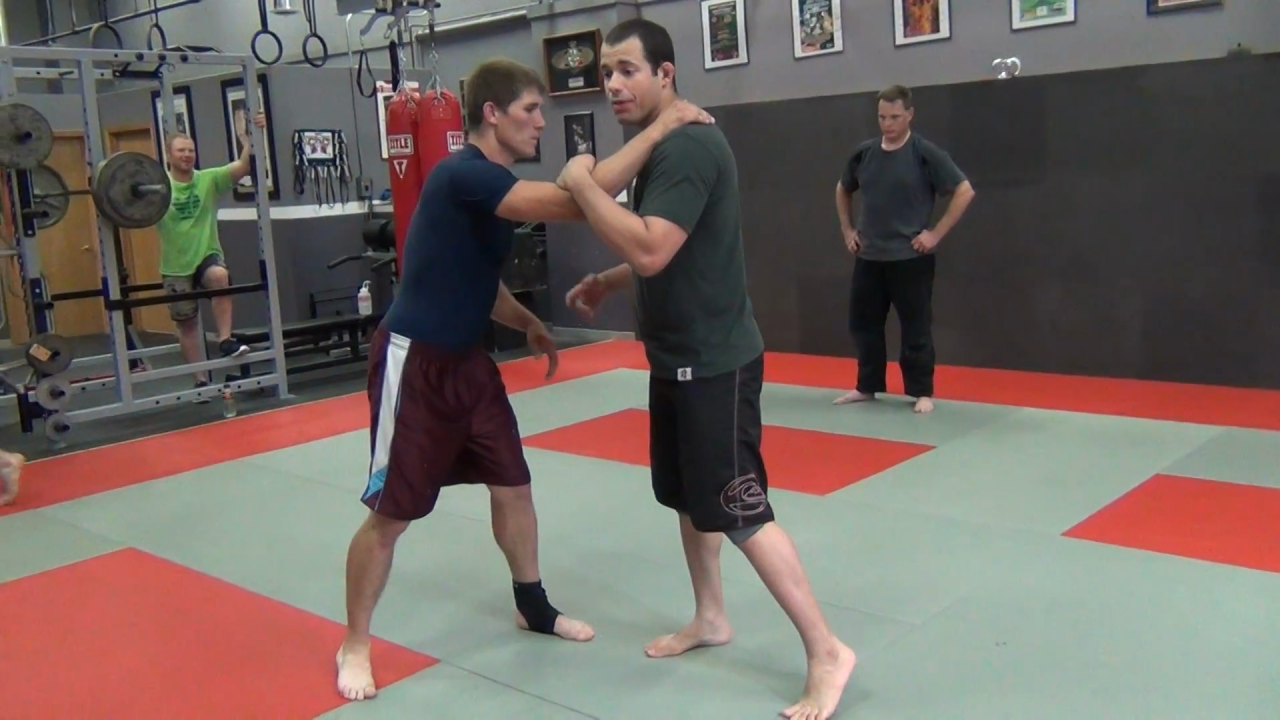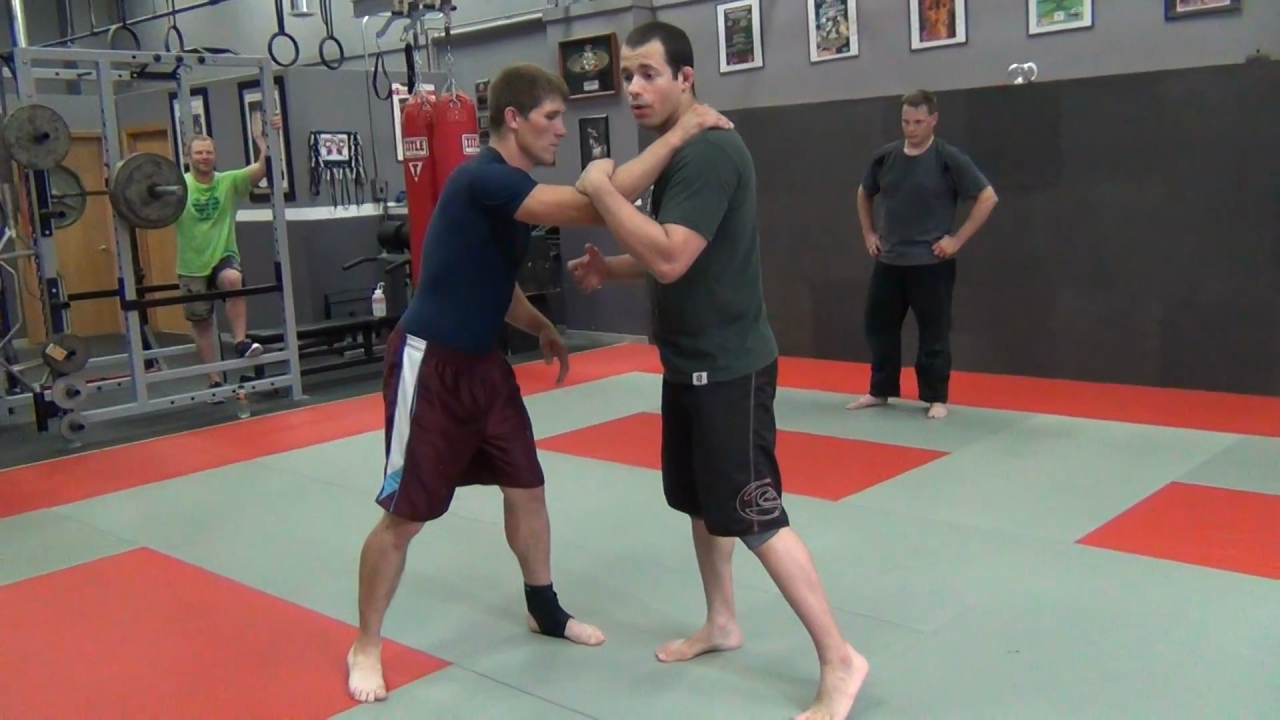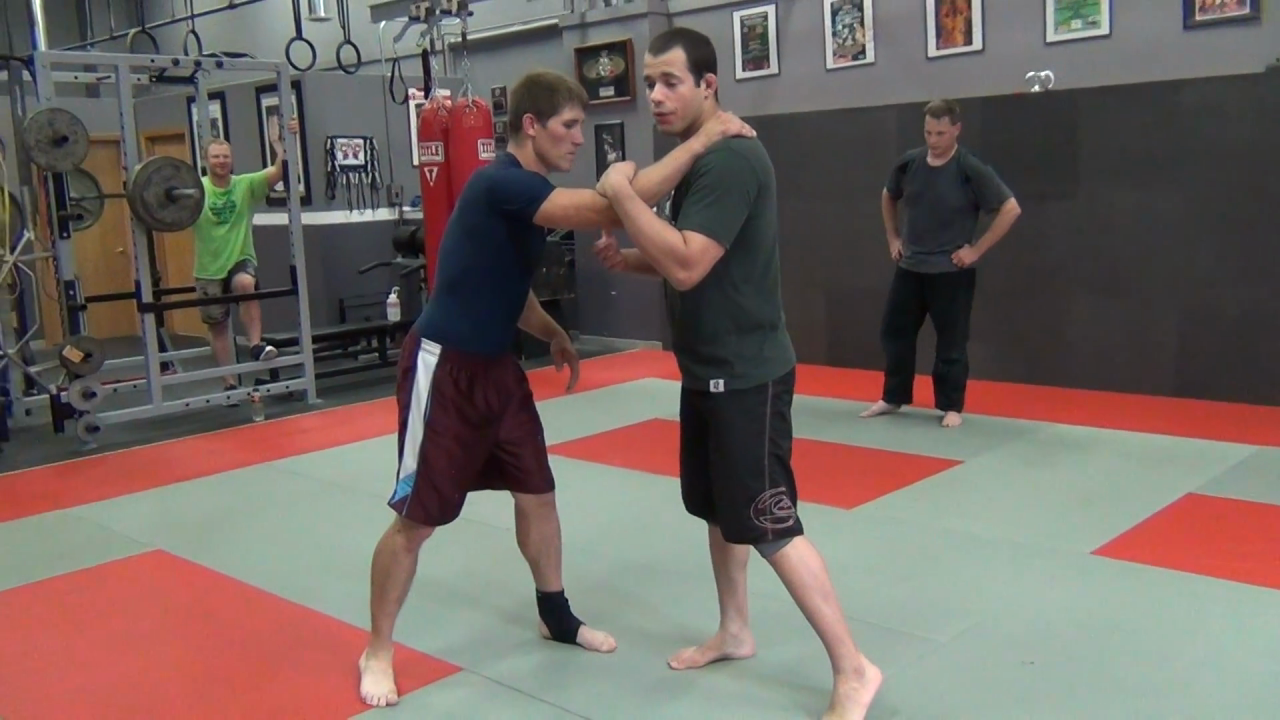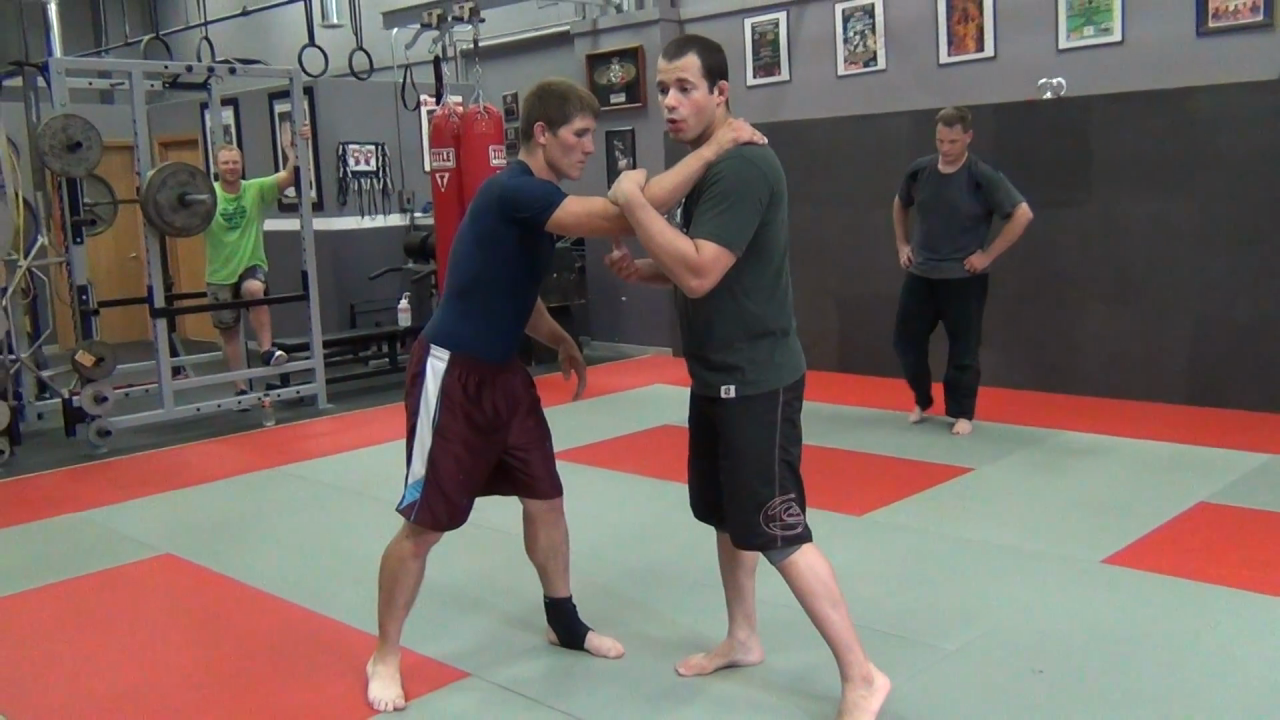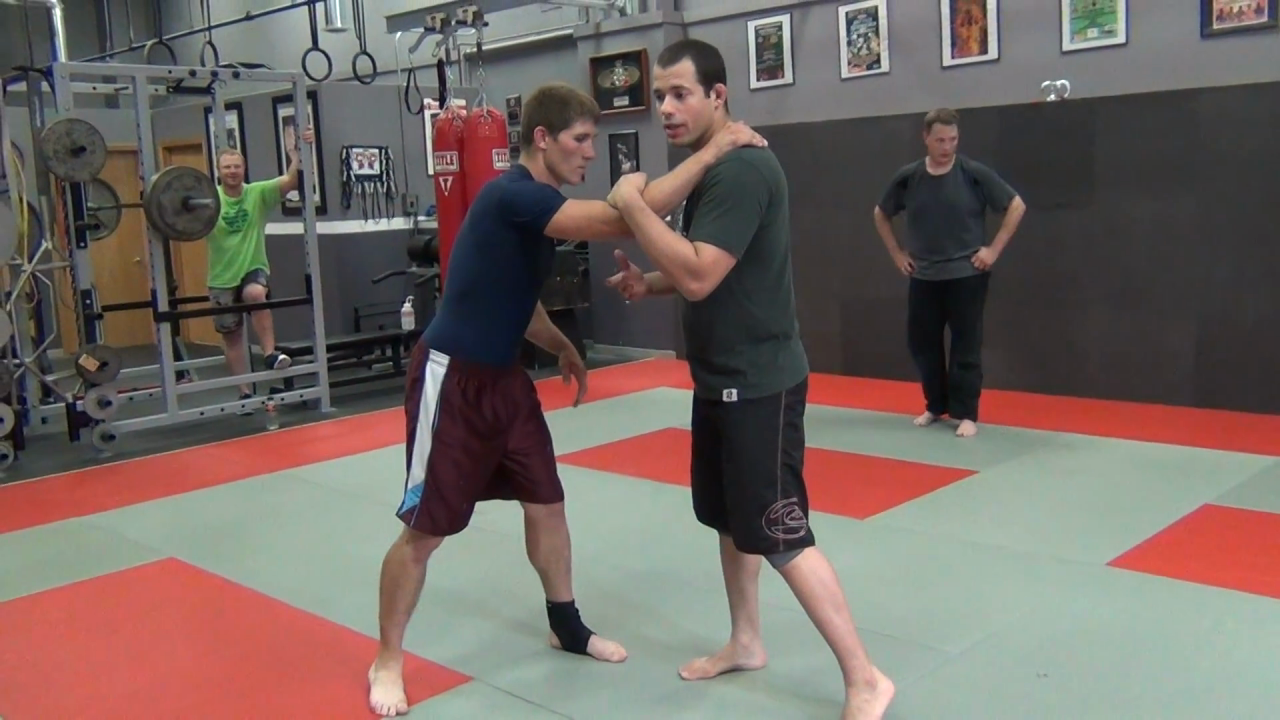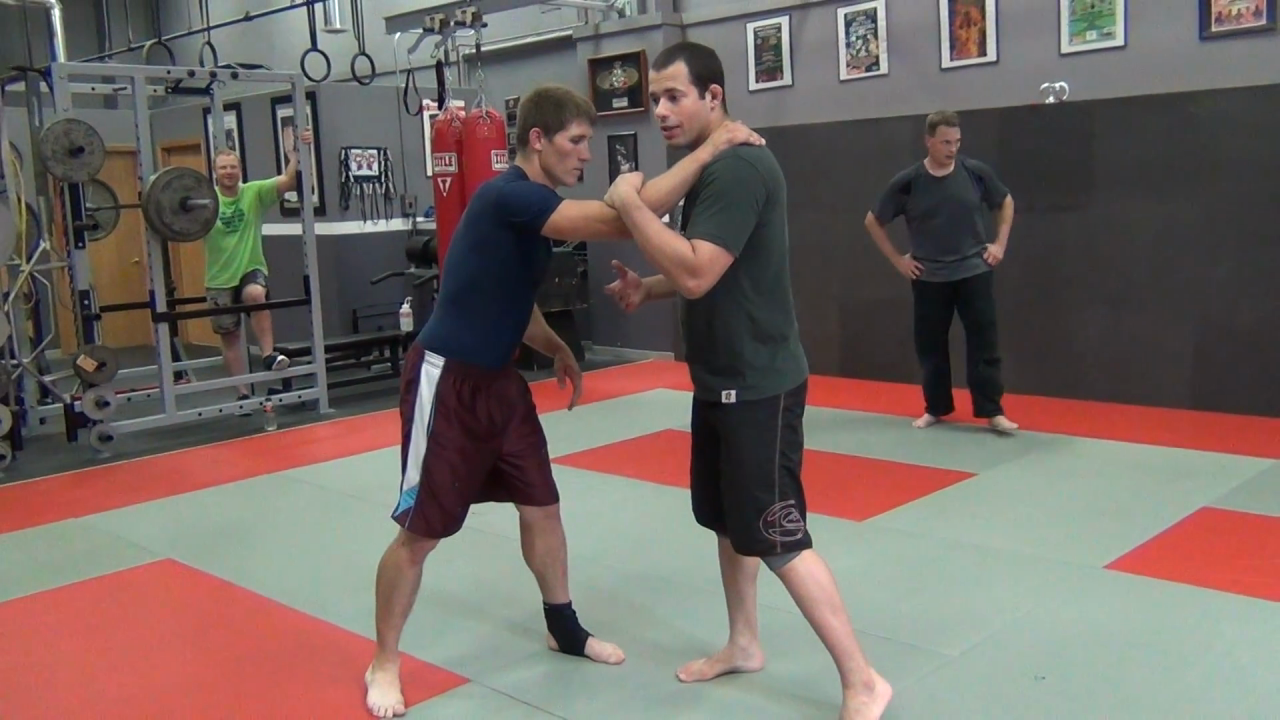
dt=0.3s
person 1, frame 1
left shoulder: (688, 147)
right shoulder: (664, 145)
left elbow: (651, 251)
left wrist: (581, 182)
right wrist: (607, 282)
left hip: (714, 361)
right hip: (678, 356)
left knee: (739, 512)
right knee: (687, 495)
left ankle: (827, 653)
right ankle: (710, 618)
person 1, frame 2
left shoulder: (709, 152)
right shoulder: (681, 151)
left elbow: (671, 258)
left wrist: (601, 187)
right wrist: (609, 269)
left hip: (729, 367)
right hip: (692, 361)
left knee: (754, 517)
right knee: (700, 500)
left ankle: (840, 660)
right ankle: (721, 623)
person 1, frame 3
left shoulder: (730, 159)
right shoulder: (700, 156)
left elbow: (688, 265)
left wrist: (622, 191)
right wrist: (629, 258)
left hip: (746, 373)
right hip: (709, 367)
left knee: (768, 524)
right knee: (716, 507)
right ankle: (734, 631)
person 1, frame 4
left shoulder: (743, 167)
right shoulder: (709, 164)
left elbow: (700, 274)
left wrist: (633, 200)
right wrist: (642, 268)
left hip: (756, 380)
right hip: (718, 374)
left knee: (777, 531)
right knee: (725, 513)
right ankle: (742, 638)
person 1, frame 5
left shoulder: (741, 169)
right shoulder: (714, 167)
left elbow: (700, 276)
left wrist: (633, 203)
right wrist: (648, 282)
left hip: (758, 383)
right hip: (722, 377)
left knee: (778, 534)
right knee: (728, 517)
right ankle: (745, 642)
person 1, frame 6
left shoulder: (739, 168)
right shoulder: (711, 168)
left elbow: (696, 274)
left wrist: (629, 201)
right wrist: (646, 288)
left hip: (758, 385)
right hip: (722, 379)
left knee: (776, 535)
right knee: (728, 518)
right ankle: (744, 643)
person 2, frame 1
left shoulder: (496, 184)
right shoulder: (462, 176)
right elbow: (576, 202)
left wrist: (527, 322)
right wrist: (659, 128)
left hip: (466, 360)
right hip: (414, 362)
left knee: (513, 484)
right knee: (390, 513)
left ankle: (533, 605)
right ankle: (355, 645)
person 2, frame 2
left shoulder: (514, 188)
right shoulder: (483, 180)
right elbow: (596, 206)
left wrist: (540, 327)
right wrist: (679, 134)
left hip: (483, 361)
right hip: (431, 364)
left knee: (526, 487)
right knee: (404, 514)
left ankle: (544, 609)
right ankle: (366, 647)
person 2, frame 3
left shoulder: (530, 192)
right shoulder: (501, 185)
right elbow: (613, 207)
left wrist: (553, 333)
right wrist: (701, 140)
left hip: (495, 366)
right hip: (443, 368)
left knee: (537, 493)
right knee: (416, 519)
left ankle: (556, 616)
right ankle: (377, 651)
person 2, frame 4
left shoulder: (540, 199)
right shoulder: (513, 193)
right elbow: (624, 215)
left wrist: (559, 340)
right wrist: (713, 148)
left hip: (503, 371)
right hip: (452, 373)
left knee: (544, 498)
right knee: (424, 524)
left ankle: (563, 621)
right ankle: (384, 656)
person 2, frame 5
left shoulder: (541, 205)
right shoulder: (512, 197)
right elbow: (625, 219)
left wrist: (561, 346)
right wrist: (712, 151)
left hip: (503, 376)
right hip: (452, 379)
left knee: (546, 503)
right knee: (424, 530)
left ankle: (566, 626)
right ankle: (387, 661)
person 2, frame 6
left shoulder: (537, 206)
right shoulder: (507, 197)
right elbow: (621, 219)
left wrist: (555, 348)
right wrist: (710, 149)
left hip: (499, 378)
right hip: (447, 381)
left knee: (541, 505)
right knee: (420, 531)
left ankle: (563, 628)
right ankle: (384, 663)
person 3, frame 1
left shoulder: (925, 153)
right shoulder: (863, 153)
left elbow: (964, 191)
right elbow: (843, 190)
left wrist: (936, 233)
right wrist: (847, 229)
left hip: (911, 257)
right hip: (869, 256)
left knee: (916, 326)
right knee: (863, 323)
left ankle: (922, 392)
right ankle: (867, 386)
person 3, frame 2
left shoulder: (949, 159)
right shoulder: (886, 157)
left elbow: (988, 197)
right elbow: (864, 193)
left wrist: (957, 239)
right wrist: (868, 233)
left hip: (931, 262)
right hip: (888, 260)
left knee: (933, 332)
right knee: (879, 326)
left ankle: (936, 398)
right ankle: (880, 390)
person 3, frame 3
left shoulder: (972, 170)
right shoulder: (909, 163)
left elbow: (1011, 209)
right elbow: (888, 197)
left wrist: (977, 249)
right wrist: (893, 237)
left hip: (952, 271)
right hip: (910, 266)
left knee: (951, 340)
right knee: (895, 331)
left ankle: (951, 407)
right ankle: (893, 397)
person 3, frame 4
left shoulder: (983, 177)
right shoulder: (919, 170)
left elbow: (1023, 214)
right elbow: (900, 204)
left wrist: (988, 254)
right wrist: (902, 244)
left hip: (963, 277)
right hip: (920, 273)
left knee: (963, 347)
right knee: (907, 338)
left ankle: (962, 413)
right ankle: (921, 402)
person 3, frame 5
left shoulder: (976, 174)
right shoulder: (907, 177)
left elbow: (1016, 206)
right elbow: (880, 214)
left wrist: (994, 248)
right wrist: (896, 253)
left hip: (967, 275)
right hip: (923, 276)
left knee: (967, 346)
right knee: (923, 344)
left ankle: (965, 414)
right ankle: (936, 406)
person 3, frame 6
left shoulder: (976, 172)
right shoulder: (907, 182)
left elbow: (1006, 203)
right elbow: (873, 221)
left wrist: (1000, 244)
right wrist: (897, 259)
left hip: (974, 272)
right hip: (929, 278)
left knee: (984, 341)
right knee: (930, 345)
left ankle: (991, 411)
right ankle: (936, 408)
person 4, frame 1
left shoulder: (210, 179)
left elbow: (245, 166)
left wrist: (250, 136)
left hip: (207, 255)
right hip: (176, 266)
left knee: (220, 276)
right knee: (187, 324)
left ankle: (226, 340)
right ankle: (201, 381)
person 4, frame 2
left shoulder: (230, 181)
left elbow: (262, 168)
left wrist: (267, 139)
left hip: (223, 256)
right hip: (192, 266)
left knee: (233, 280)
right knee: (202, 324)
left ankle: (241, 341)
right ankle: (215, 381)
person 4, frame 3
left shoulder: (247, 185)
left elbow: (279, 172)
left wrist: (283, 144)
left hip: (240, 260)
right hip: (209, 269)
left knee: (245, 284)
right knee: (218, 327)
left ankle: (256, 344)
right ankle: (230, 384)
person 4, frame 4
left shoulder: (256, 190)
left elbow: (290, 177)
left wrist: (295, 149)
left hip: (251, 265)
right hip: (220, 274)
left knee: (254, 291)
right knee: (229, 332)
left ankle: (267, 349)
right ankle: (241, 389)
person 4, frame 5
left shoulder: (258, 193)
left elbow: (292, 181)
left wrist: (297, 153)
left hip: (253, 268)
right hip: (222, 278)
left knee: (256, 295)
right knee: (232, 335)
left ankle: (270, 353)
right ankle: (245, 393)
person 4, frame 6
left shoulder: (255, 192)
left elbow: (289, 181)
left wrist: (295, 153)
left hip: (251, 269)
right hip: (220, 278)
left knee: (256, 295)
right knee: (229, 336)
left ankle: (269, 354)
right ankle: (243, 393)
